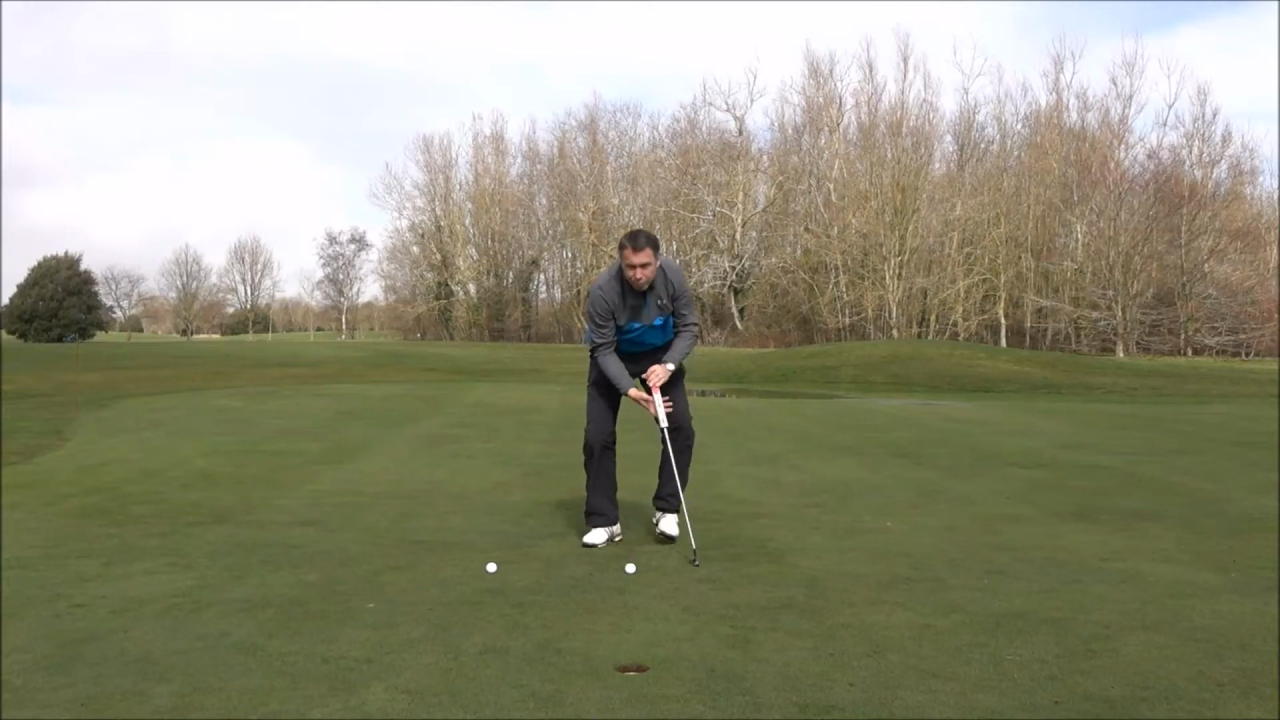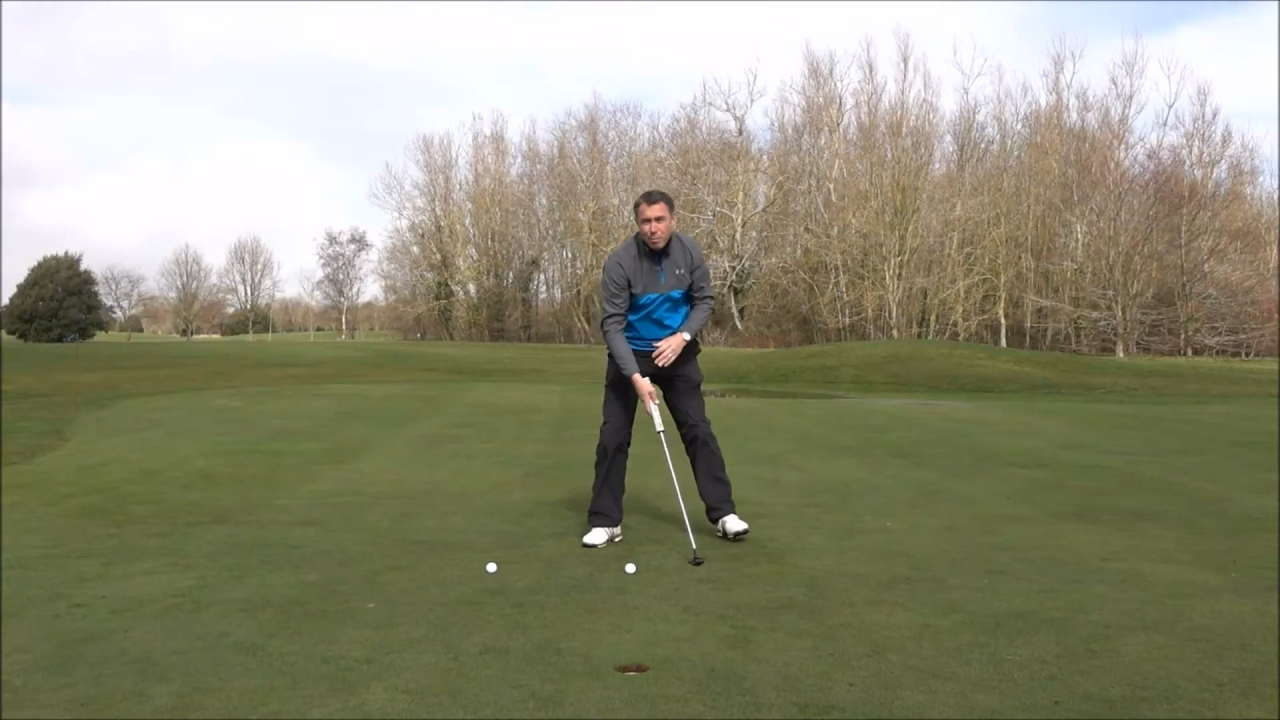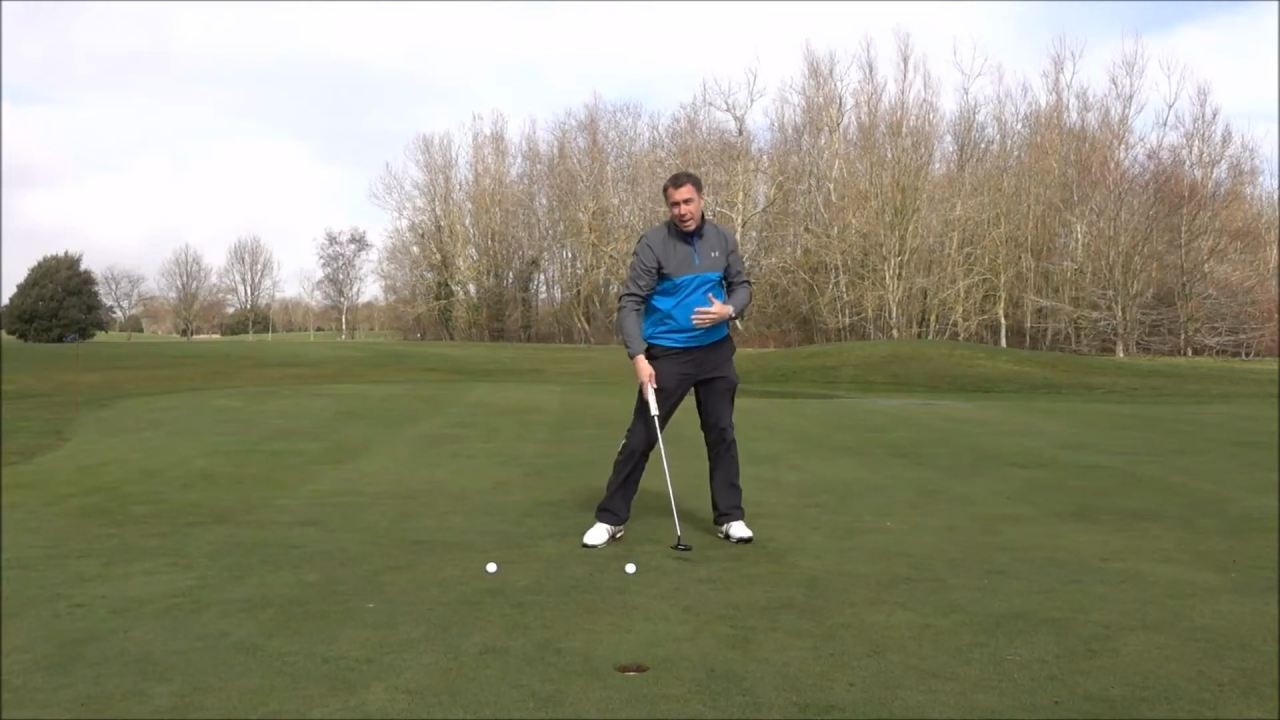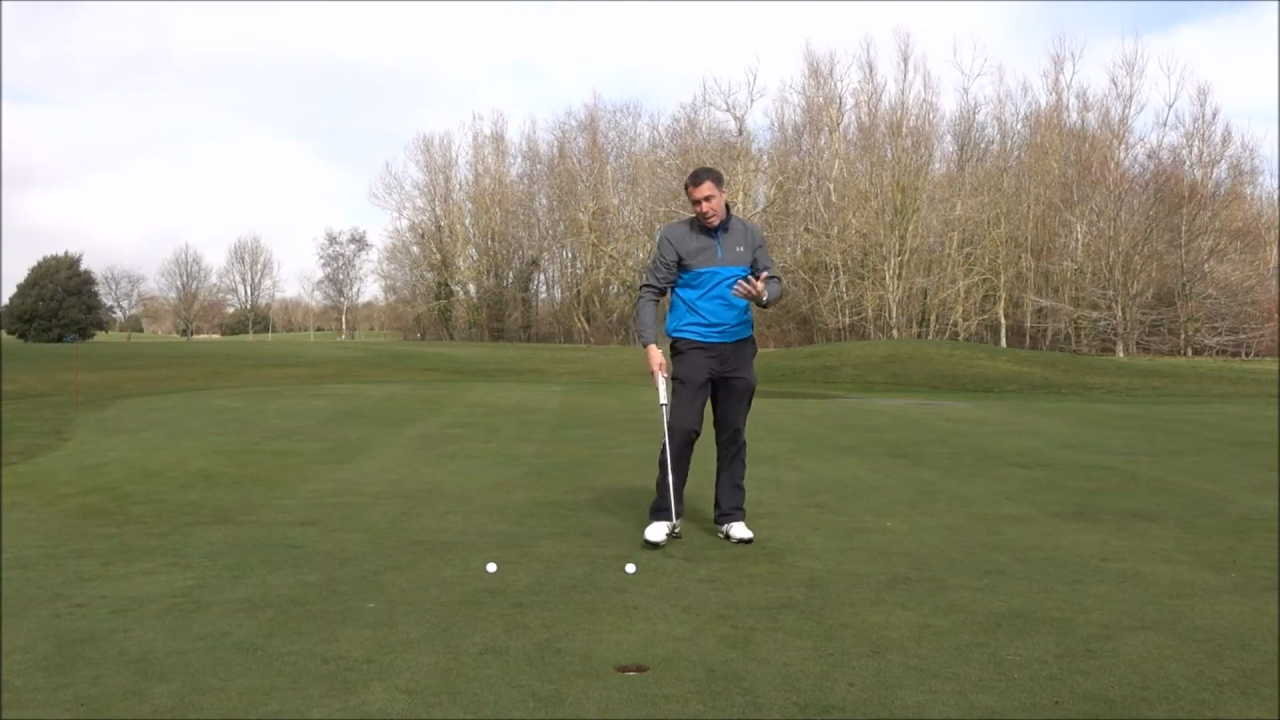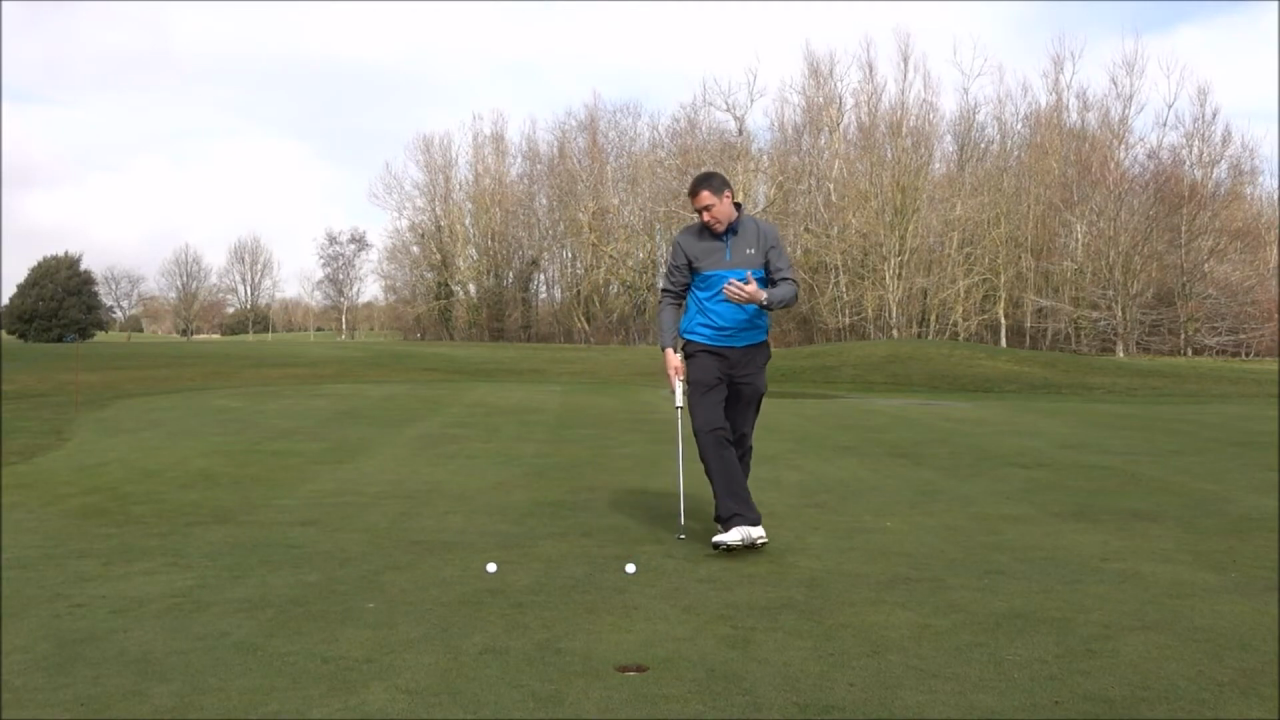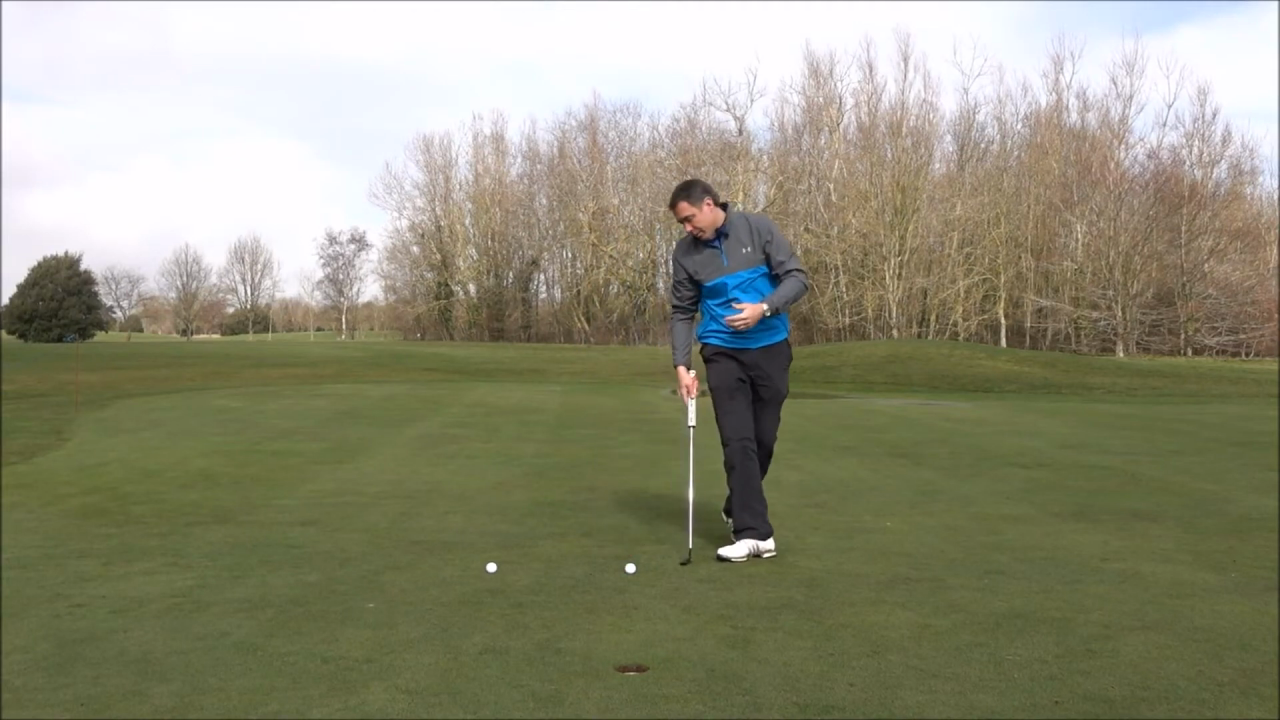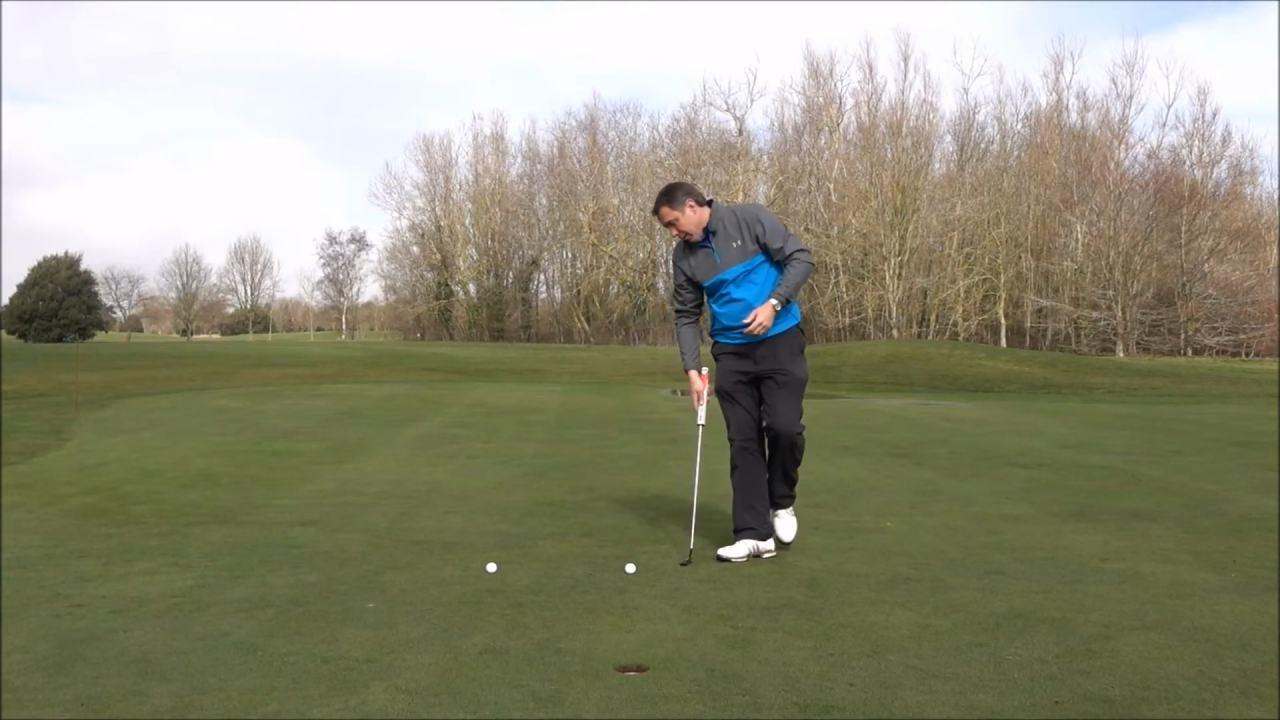
dt=0.2s
person 1, frame 1
left shoulder: (672, 275)
right shoulder: (603, 288)
left elbow: (688, 326)
right elbow: (602, 350)
left wrist: (669, 366)
right wrist: (632, 392)
left hip: (659, 354)
right hip: (613, 355)
left knee: (679, 427)
right knee: (598, 435)
left ankle: (667, 509)
right ankle: (604, 521)
person 1, frame 2
left shoulder: (689, 251)
right shoulder: (620, 261)
left elbow: (704, 301)
right elbow: (612, 325)
left wrist: (682, 337)
right wrist: (635, 377)
left hip: (676, 349)
right hip: (630, 354)
left knee: (698, 430)
right knee: (613, 436)
left ankle: (723, 512)
right ankle: (605, 521)
person 1, frame 3
left shoulder: (723, 238)
right shoulder: (652, 243)
left elbow: (742, 286)
right elbow: (630, 304)
left wrist: (729, 310)
right wrist: (638, 357)
left hip: (715, 350)
right hip: (666, 353)
left knee: (721, 433)
right knee: (641, 436)
left ankle: (730, 517)
right ankle: (610, 518)
person 1, frame 4
left shoulder: (750, 234)
right shoulder: (674, 236)
left elbow: (772, 283)
right elbow: (649, 293)
left wrist: (762, 294)
right wrist: (650, 344)
left hip: (738, 347)
right hip: (691, 348)
left knee: (732, 435)
right knee: (683, 427)
left ankle: (730, 516)
right ankle: (664, 514)
person 1, frame 5
left shoulder: (764, 234)
right shoulder: (687, 241)
left elbow: (789, 289)
right elbow: (670, 298)
left wrist: (762, 297)
right wrist: (669, 348)
left hip: (751, 351)
right hip: (704, 350)
left knee: (740, 438)
right knee: (710, 430)
left ankle: (737, 519)
right ankle: (743, 522)
person 1, frame 6
left shoulder: (760, 228)
right shoulder: (685, 253)
left elbow: (796, 279)
right elbow: (682, 313)
left wrist: (763, 308)
right wrist: (681, 366)
left hip: (770, 350)
right hip: (723, 355)
left knee: (762, 440)
right knee: (738, 441)
left ankle: (737, 511)
right ankle: (754, 534)
person 1, frame 7
left shoulder: (751, 219)
right shoulder: (684, 256)
left elbow: (800, 258)
right elbow: (686, 317)
left wrist: (773, 303)
right wrist: (692, 369)
left hip: (781, 339)
right hip: (732, 351)
left knee: (784, 427)
right knee: (743, 441)
left ankle: (781, 500)
right ankle: (754, 533)
